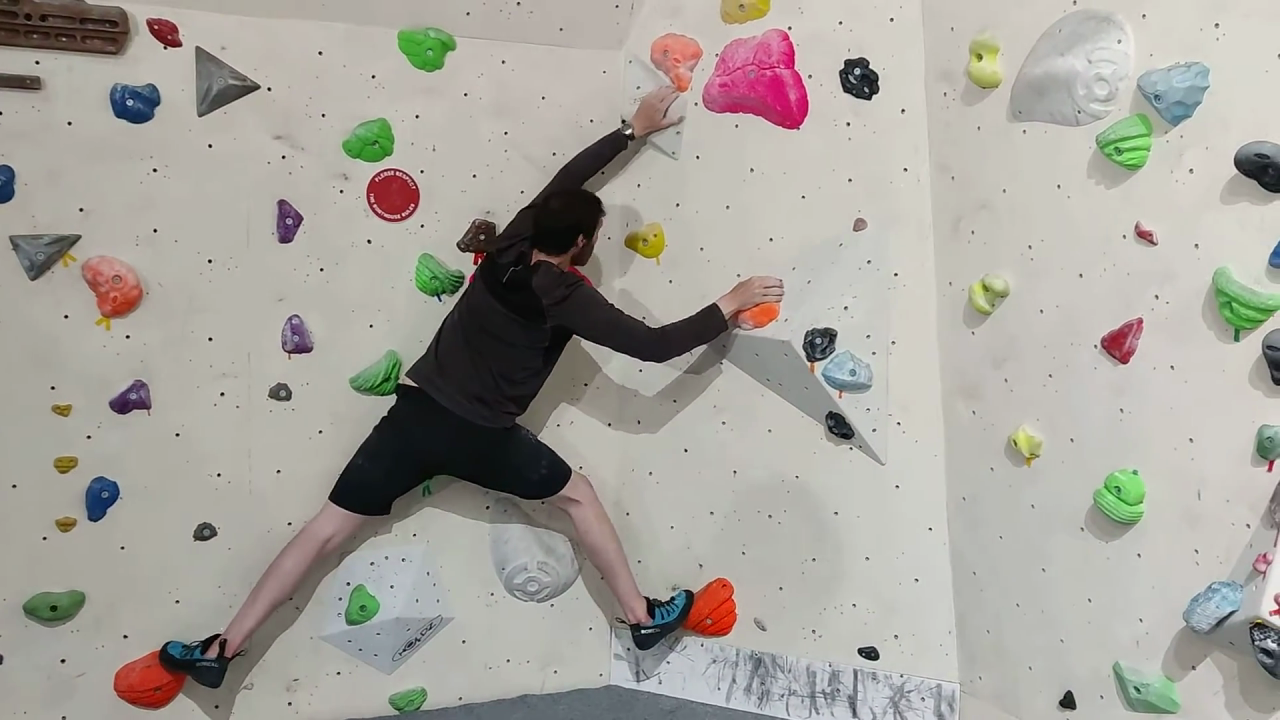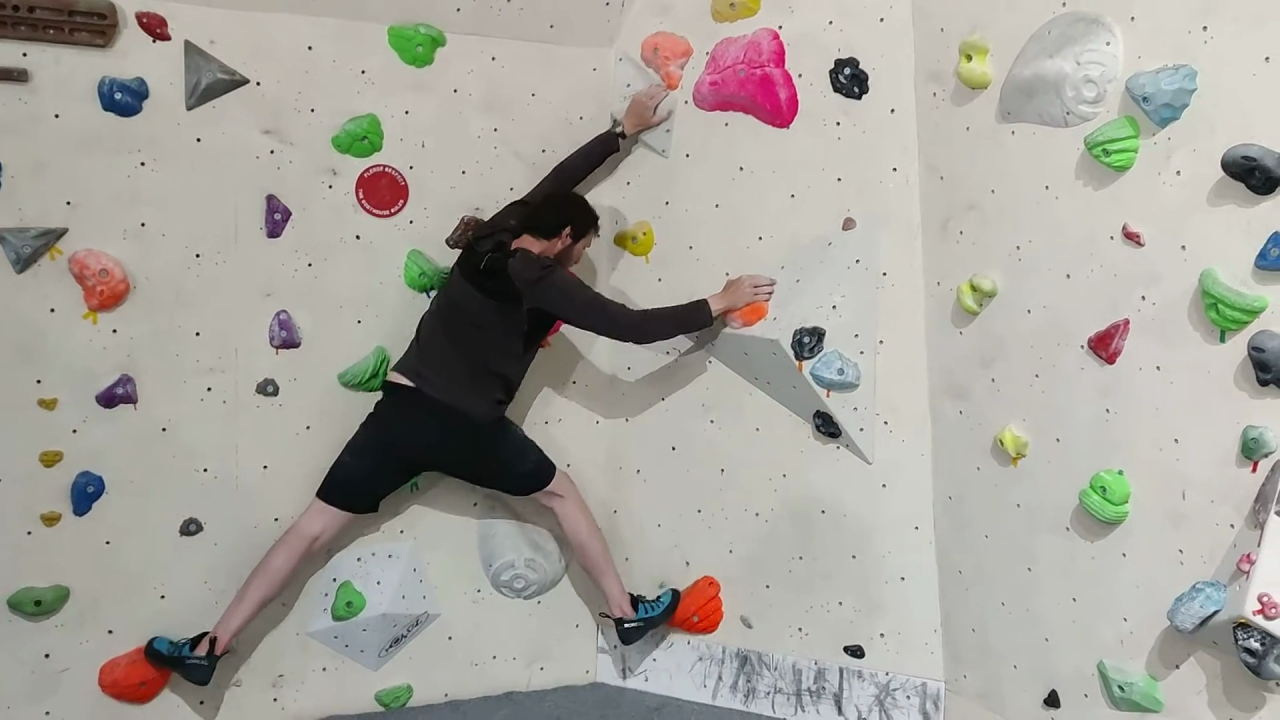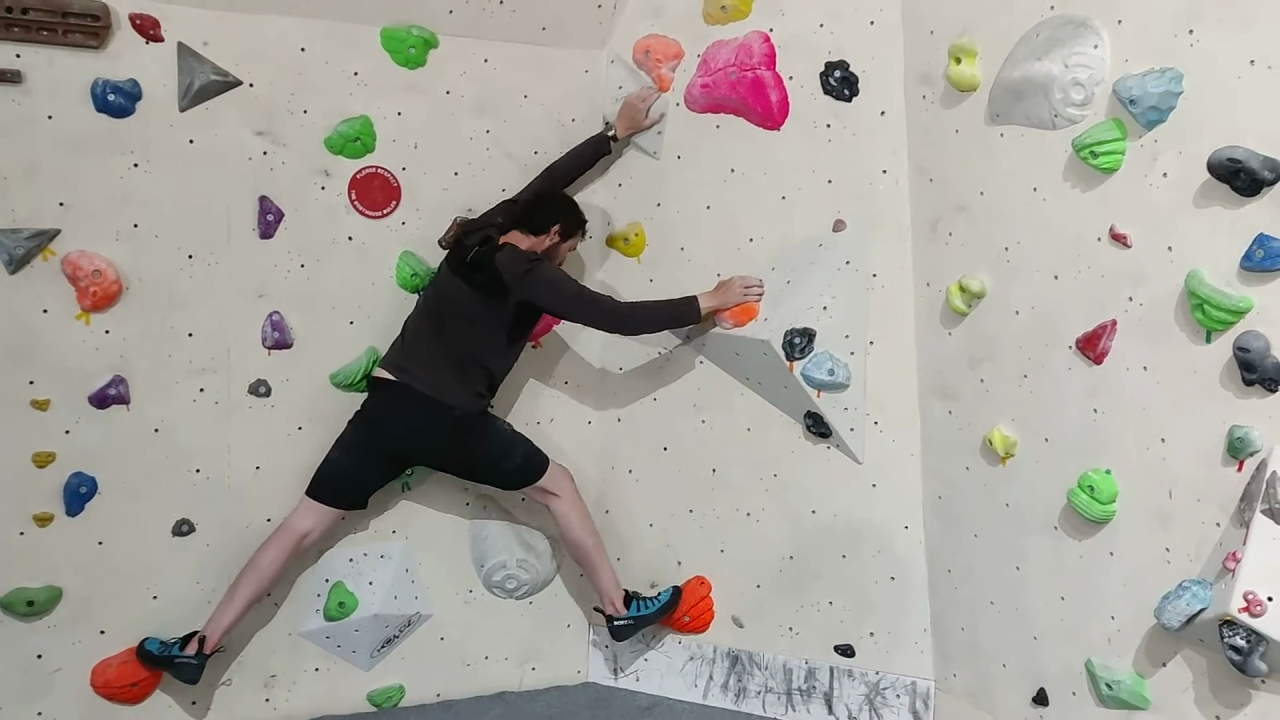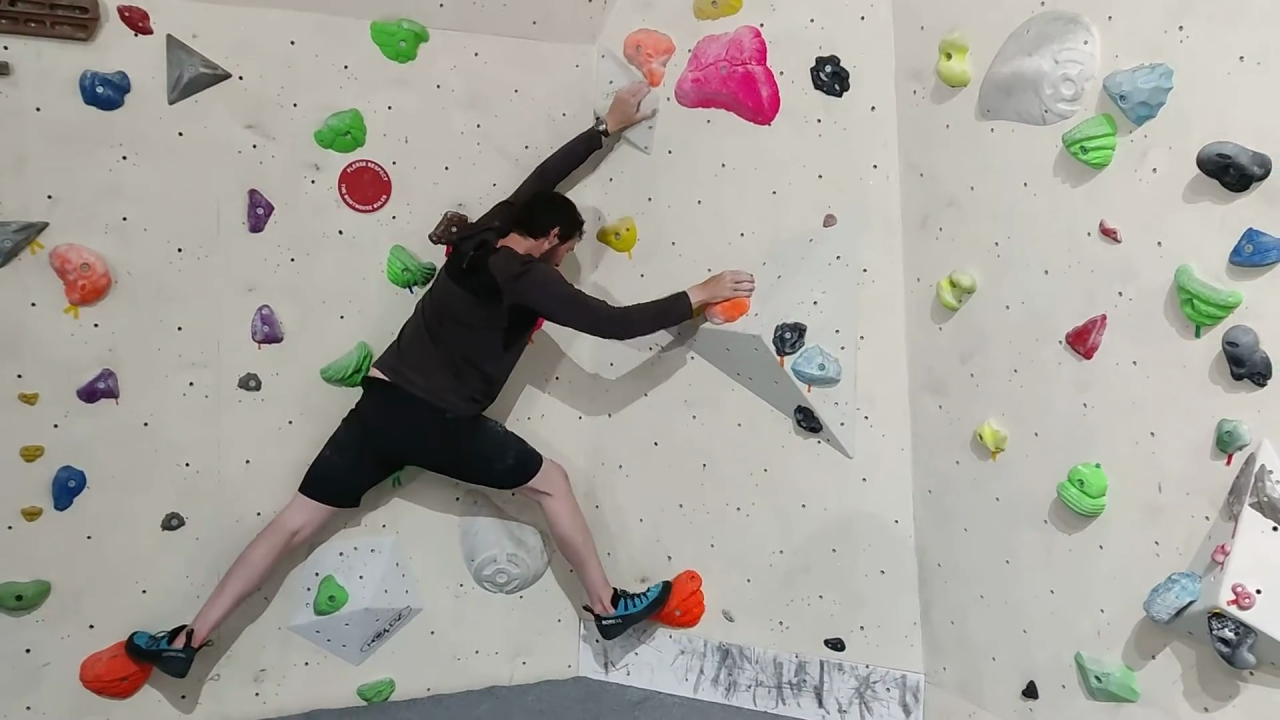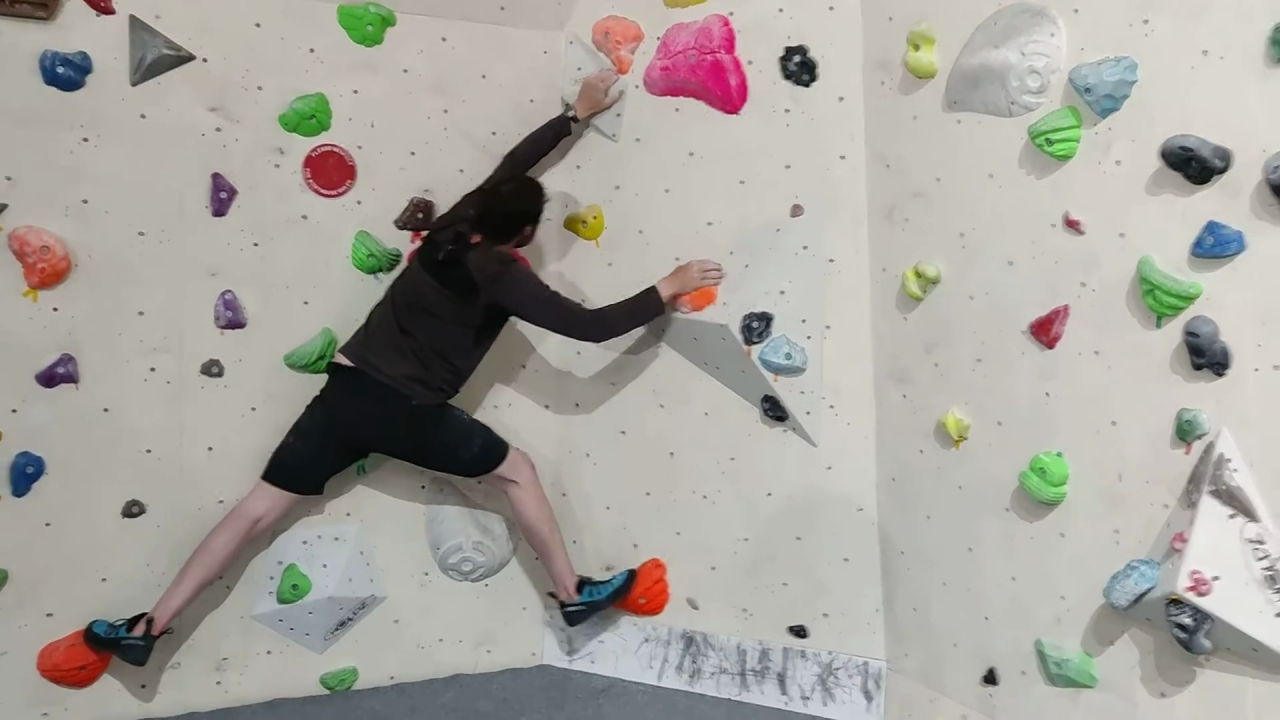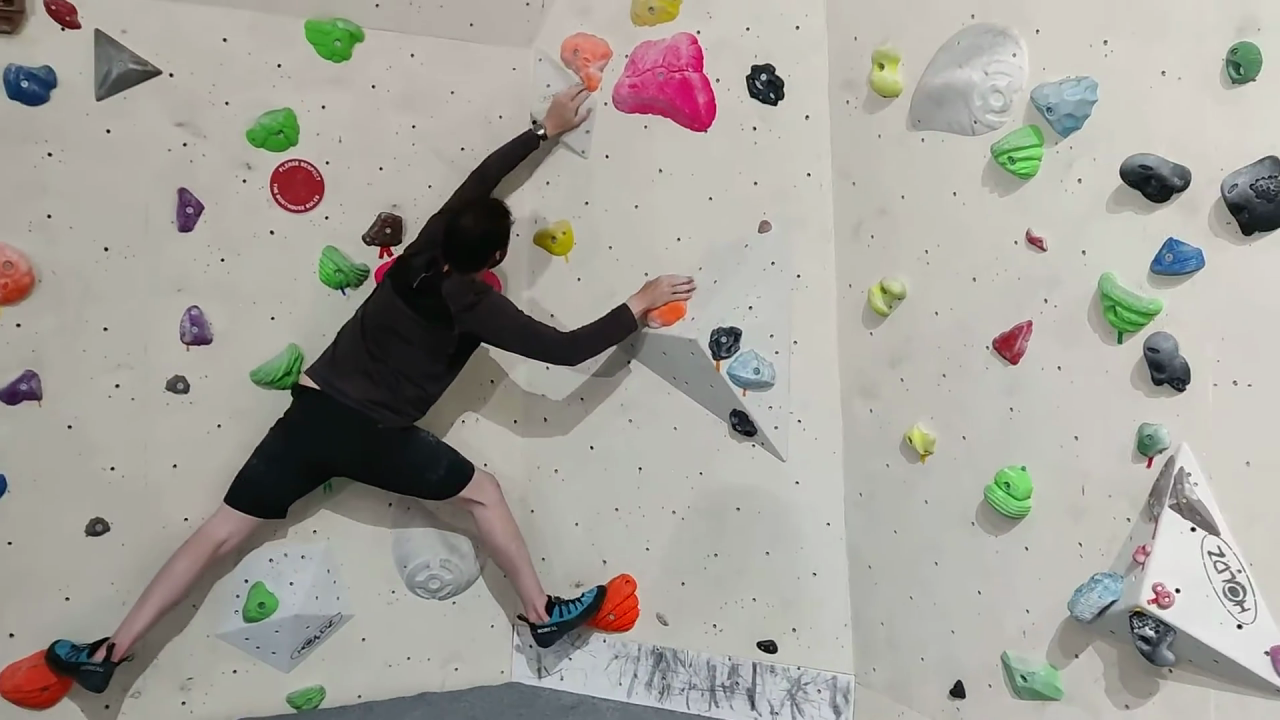
dt=0.4s
person 1, frame 1
left shoulder: (512, 242)
right shoulder: (564, 296)
left elbow: (566, 177)
right elbow: (654, 345)
left wrist: (632, 131)
right wrist: (728, 306)
left hip: (414, 414)
right hip: (476, 436)
left knee: (323, 531)
right knee: (578, 494)
left ankle: (221, 650)
right ankle: (641, 617)
person 1, frame 2
left shoulder: (493, 234)
right shoulder: (542, 282)
left elbow: (556, 180)
right elbow: (632, 326)
left wrist: (623, 131)
right wrist: (716, 305)
left hip: (399, 411)
right hip: (463, 428)
left knee: (311, 529)
right knee: (562, 491)
left ankle: (210, 648)
right ankle: (625, 610)
person 1, frame 3
left shoulder: (479, 233)
right shoulder: (531, 275)
left elbow: (547, 181)
right elbow: (623, 318)
left wrist: (615, 134)
right wrist: (707, 302)
left hip: (386, 406)
right hip: (448, 422)
left knee: (301, 526)
right knee: (557, 485)
left ankle: (200, 646)
right ankle: (618, 609)
person 1, frame 4
left shoulder: (481, 237)
right shoulder: (527, 279)
left elbow: (541, 177)
right elbow: (618, 323)
left wrist: (606, 128)
right wrist: (699, 295)
left hip: (380, 406)
right hip: (441, 425)
left knee: (293, 523)
right knee: (552, 482)
left ankle: (188, 641)
right ankle: (607, 606)
person 1, frame 5
left shoulder: (454, 224)
right shoulder: (502, 277)
left elbow: (512, 163)
right elbow: (592, 325)
left wrist: (576, 114)
right wrist: (668, 288)
left hip: (345, 392)
right hip: (406, 413)
left knee: (256, 510)
right knee: (519, 471)
left ankle: (149, 627)
right ankle: (572, 594)
person 1, frame 6
left shoulder: (425, 250)
right shoulder: (476, 307)
left elbow: (479, 179)
right elbow: (567, 349)
left wrist: (545, 130)
right wrist: (640, 303)
left hip: (310, 414)
right hip: (370, 438)
left knee: (217, 535)
right knee: (484, 493)
left ankle: (108, 654)
right ankle: (542, 615)
